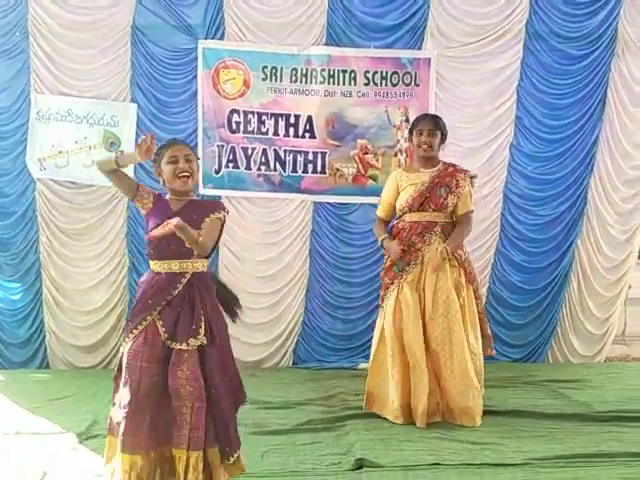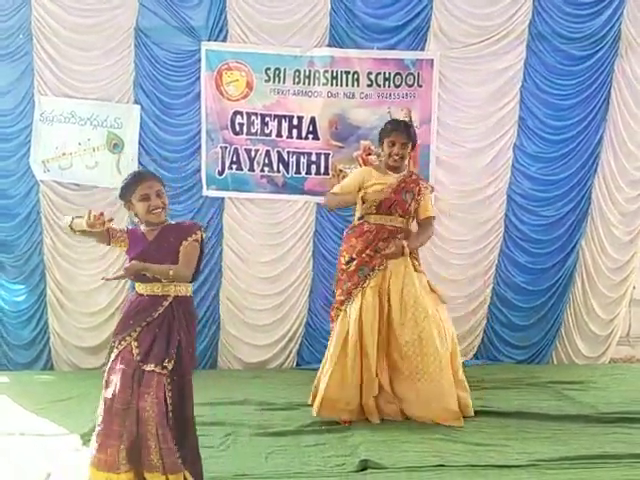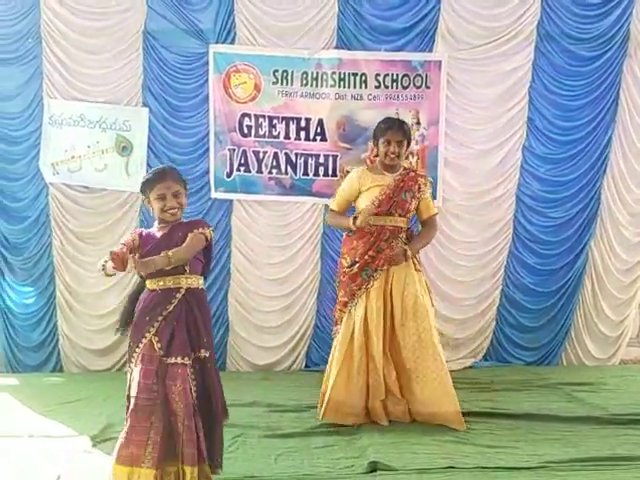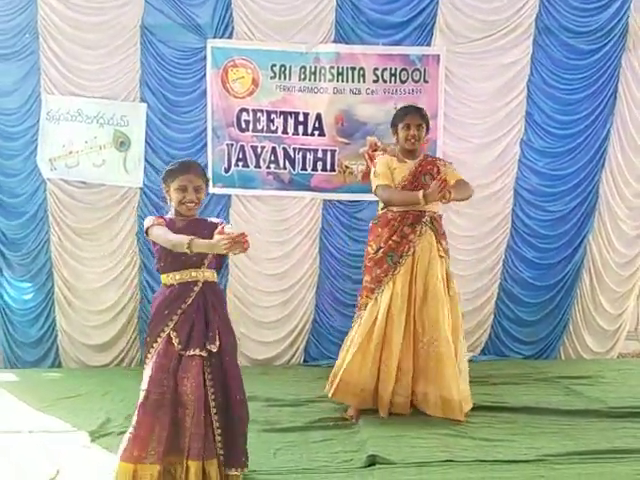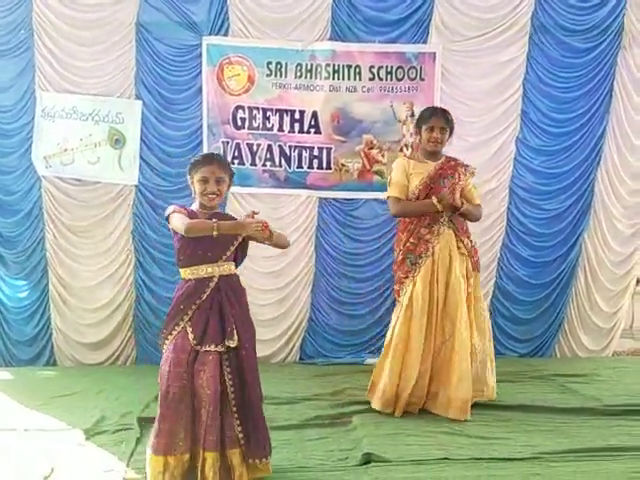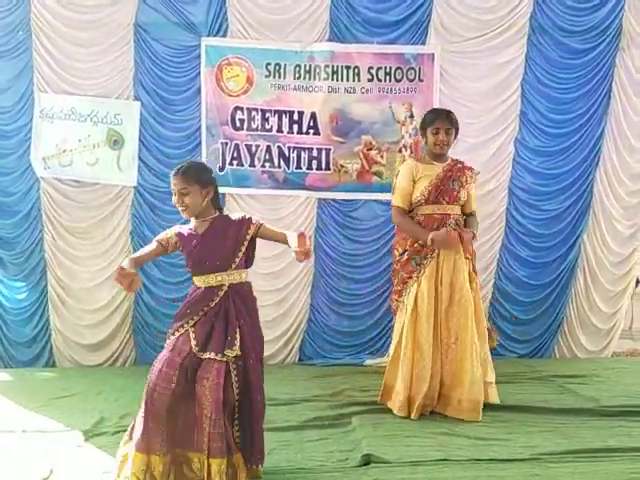
dt=0.4s
person 1, frame 1
left shoulder: (212, 208)
right shoulder: (152, 203)
left elbow: (204, 247)
right elbow: (105, 167)
left wrist: (180, 227)
right wrist: (134, 157)
left hip: (194, 301)
right hip: (154, 299)
left knee: (191, 382)
right knee: (142, 381)
person 1, frame 2
left shoulder: (188, 231)
right shoulder: (129, 236)
left elbow: (184, 272)
right elbow: (69, 225)
left wrist: (142, 268)
right wrist: (89, 225)
left hip: (173, 324)
right hip: (136, 321)
left knee: (160, 400)
right knee: (122, 398)
person 1, frame 3
left shoulder: (198, 229)
right shoulder: (139, 237)
left elbow: (183, 252)
right elbow: (111, 263)
left wrist: (153, 262)
right wrist: (113, 264)
left hip: (188, 317)
right hip: (151, 317)
left knee: (186, 393)
right knee: (148, 394)
person 1, frame 4
left shoulder: (213, 226)
right shoulder: (156, 224)
left elbow: (236, 240)
right elbow: (172, 242)
left wrist: (233, 241)
right wrist: (211, 245)
left hip: (207, 312)
right hip: (170, 311)
left knee: (205, 388)
right knee: (159, 388)
person 1, frame 5
left shoulder: (239, 223)
right shoulder: (179, 213)
left elbow: (284, 242)
right elbow: (186, 229)
left wrist: (261, 231)
right wrist: (235, 227)
left hip: (227, 305)
right hip: (190, 305)
left knee: (224, 381)
right knee: (178, 381)
person 1, frame 6
left shoulder: (240, 225)
right shoulder: (179, 235)
left elbow: (284, 235)
right elbow: (137, 258)
left wrist: (300, 246)
right wrist: (127, 274)
left hip: (235, 314)
right hip: (198, 312)
left knee: (222, 387)
right knee: (166, 378)
person 2, frame 1
left shoulder: (456, 176)
right shoulder: (398, 177)
left elbow: (464, 222)
right elbow: (380, 220)
left wrist: (450, 246)
right wrist: (386, 241)
left hip: (444, 258)
right hip: (404, 259)
left knee: (448, 328)
right knee: (398, 324)
left ankle: (453, 400)
right ankle: (400, 401)
person 2, frame 2
left shoulder: (418, 184)
right shoulder: (365, 174)
left elbow: (428, 225)
right elbow: (330, 199)
left wrist: (410, 244)
right wrist: (363, 198)
left hip: (399, 261)
right hip: (361, 261)
left knee: (420, 326)
right knee: (357, 328)
left ankle: (426, 401)
right ankle: (347, 403)
person 2, frame 3
left shoulder: (416, 181)
right shoulder: (360, 177)
left elbow: (430, 225)
right elbow: (331, 215)
left wrist: (407, 250)
right wrist: (353, 222)
left hip: (401, 263)
right hip: (362, 263)
left knee: (414, 330)
right knee: (362, 331)
left ankle: (422, 402)
right ankle: (355, 405)
person 2, frame 4
left shoulder: (438, 166)
right shoulder: (384, 162)
left elbow: (466, 189)
right elbow: (386, 195)
left wrist: (445, 194)
right wrist: (424, 196)
left hip: (430, 250)
right hip: (391, 249)
left knee: (435, 319)
right knee: (385, 317)
left ankle: (435, 393)
right ankle: (362, 394)
person 2, frame 5
left shoulder: (458, 169)
right shoulder: (403, 165)
left elbow: (477, 213)
right elbow: (395, 207)
left wrist: (459, 205)
right wrist: (436, 202)
left hip: (453, 250)
right hip: (414, 250)
left knee: (455, 317)
right knee: (414, 318)
left ankle: (448, 393)
right ankle: (403, 392)
person 2, frame 6
left shoulder: (463, 172)
right shoulder: (410, 168)
left elbow: (469, 214)
right elbow: (398, 214)
left wrist: (469, 236)
right wrist: (431, 237)
left hip: (455, 255)
right hip: (418, 255)
left knee: (457, 322)
right knee: (419, 322)
left ankle: (454, 394)
right ankle: (412, 395)
